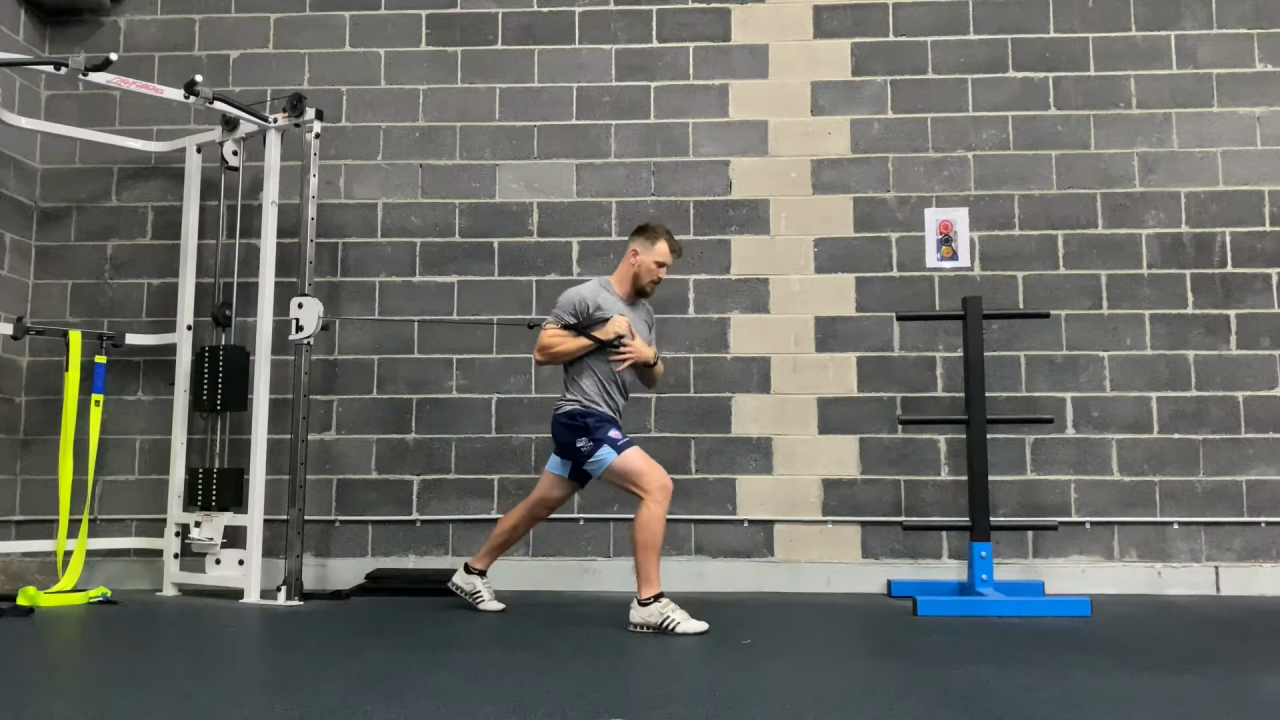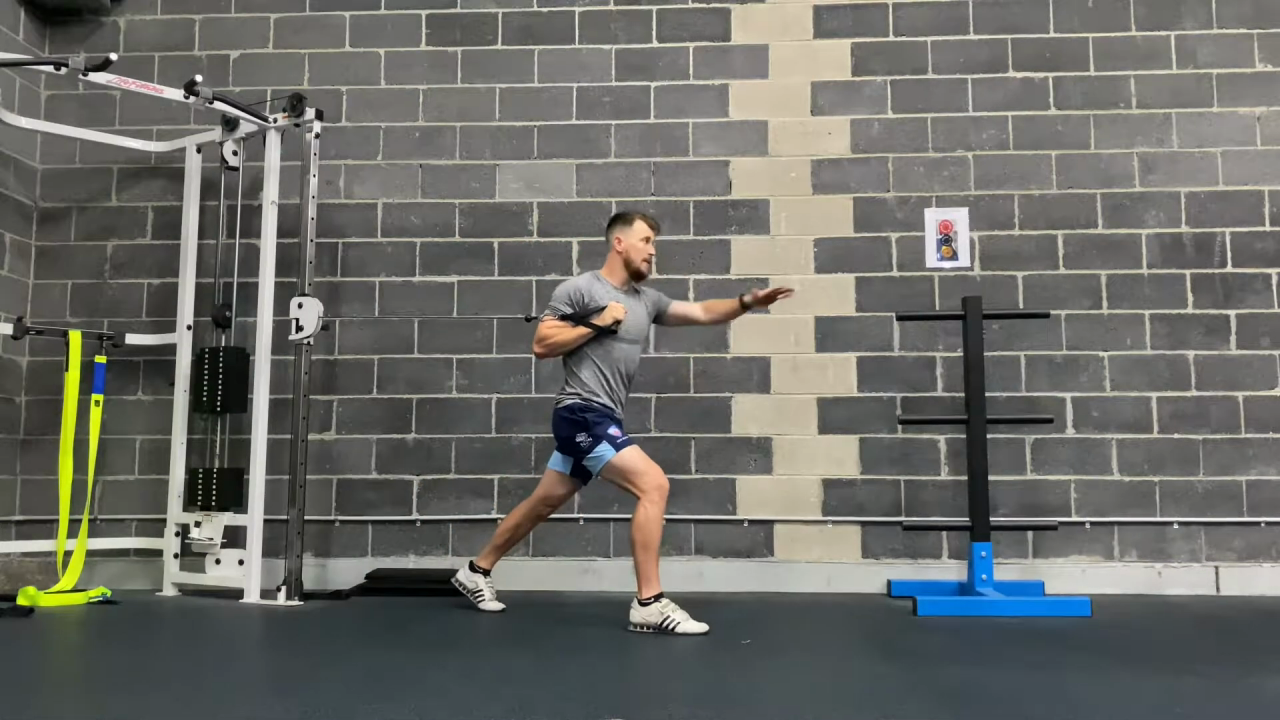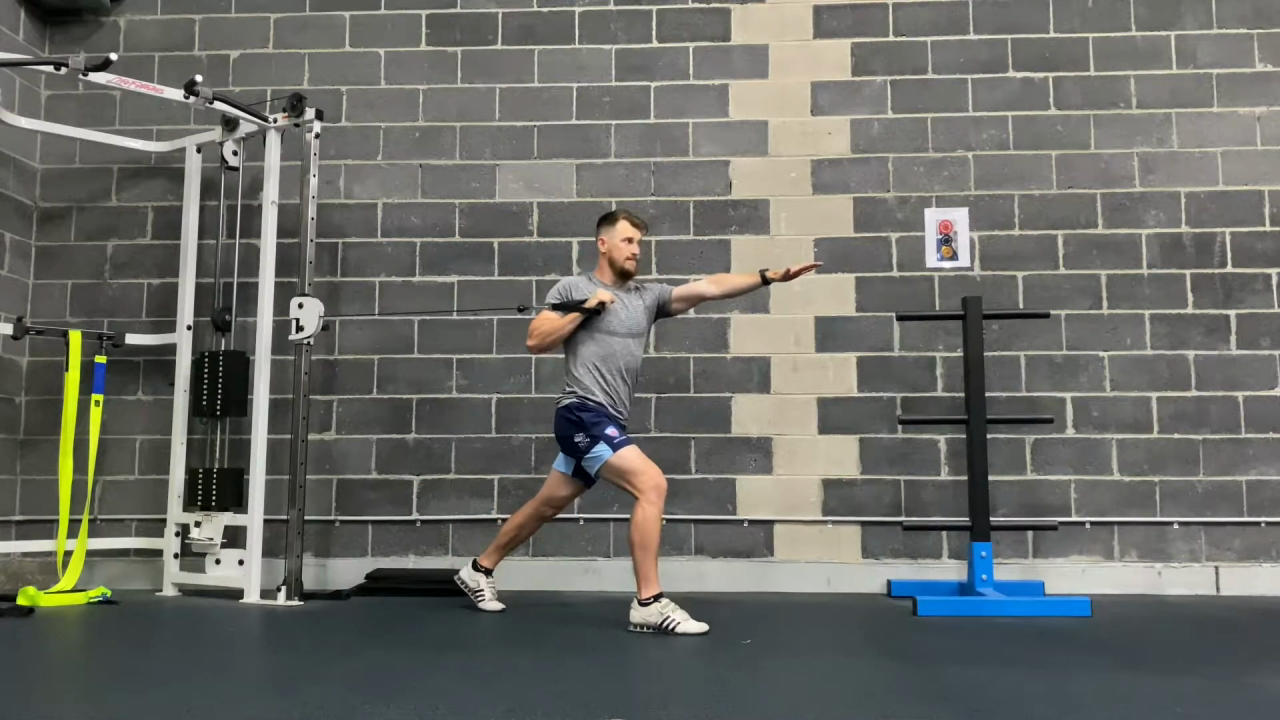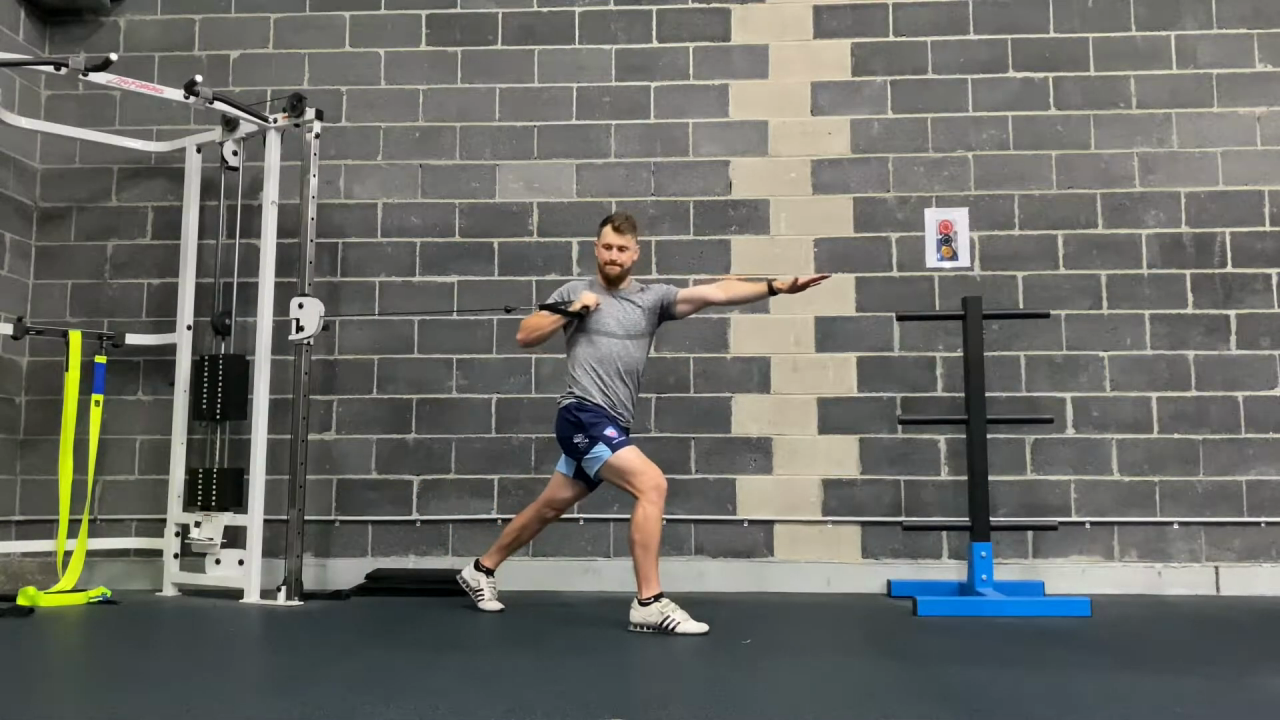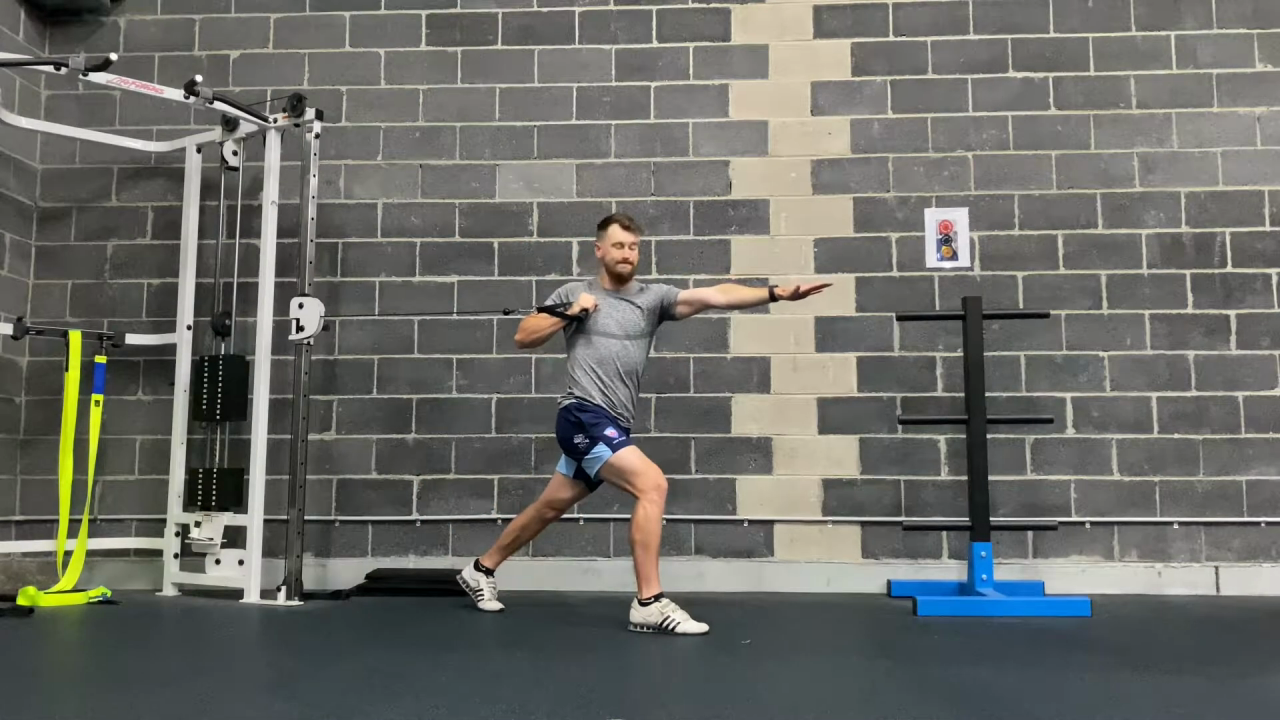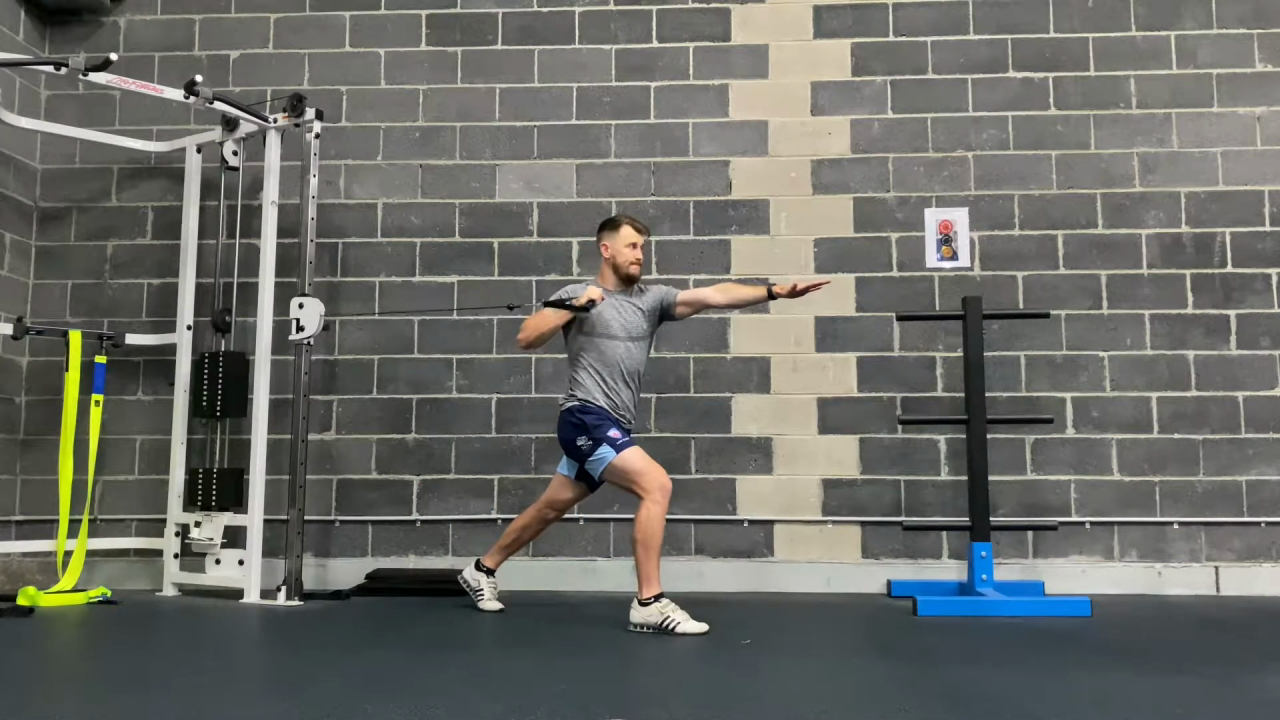
dt=0.5s
person 1, frame 1
left shoulder: (644, 312)
right shoulder: (584, 296)
left elbow: (652, 380)
right elbow: (543, 351)
left wrist: (650, 357)
right wrist: (599, 336)
left hip: (597, 424)
right hip: (582, 419)
left knee: (541, 504)
right knee: (657, 485)
left ankle: (472, 573)
right ankle: (649, 604)
person 1, frame 2
left shoulder: (646, 299)
right shoulder: (578, 289)
left elbow: (701, 312)
right elbow: (542, 345)
left wrist: (747, 302)
right wrist: (597, 323)
left hip: (601, 420)
right hip: (583, 415)
left knee: (543, 503)
right knee: (654, 486)
left ankle: (476, 571)
right ankle: (649, 604)
person 1, frame 3
left shoulder: (649, 296)
right shoulder: (573, 288)
left elbow: (709, 287)
right elbow: (535, 340)
left wrist: (770, 276)
right wrist: (586, 308)
left hip: (608, 423)
right hip: (583, 415)
left knee: (547, 504)
right knee: (652, 484)
left ankle: (479, 571)
right ankle: (649, 604)
person 1, frame 4
left shoulder: (654, 297)
right shoulder: (573, 291)
left elbow: (716, 292)
right elbow: (525, 336)
left wrist: (777, 286)
right wrist: (571, 311)
left hip: (611, 425)
right hip: (584, 416)
left knee: (549, 507)
right knee: (652, 485)
left ankle: (481, 570)
right ankle: (649, 604)
person 1, frame 5
left shoulder: (653, 296)
right shoulder: (573, 292)
left elbow: (714, 296)
right elbow: (523, 337)
left wrist: (778, 293)
right wrist: (570, 313)
left hip: (612, 426)
right hip: (584, 418)
left knee: (550, 507)
right knee: (652, 485)
left ankle: (481, 570)
right ankle: (649, 604)
person 1, frame 6
left shoulder: (652, 297)
right shoulder: (573, 294)
left elbow: (714, 296)
right elbow: (526, 338)
left wrist: (775, 291)
right wrist: (576, 306)
left hip: (612, 426)
right hip: (587, 419)
left knee: (550, 508)
right knee: (657, 485)
left ankle: (483, 569)
right ankle: (650, 603)
